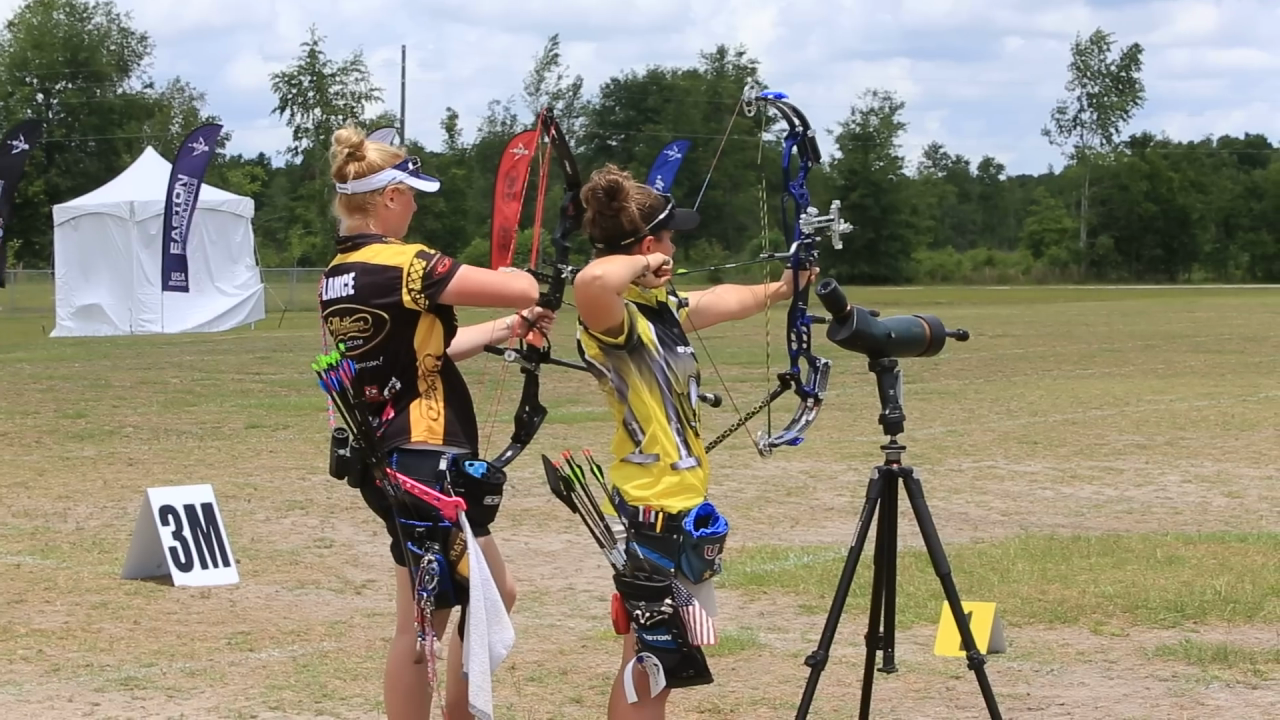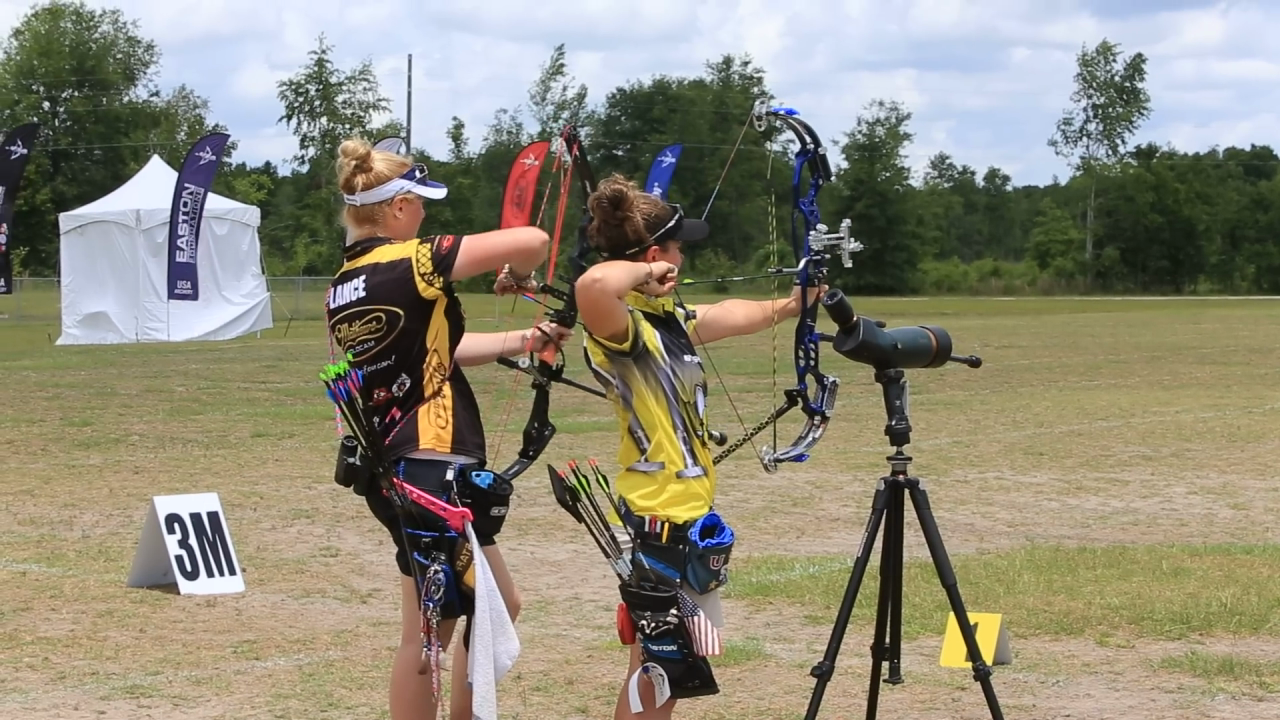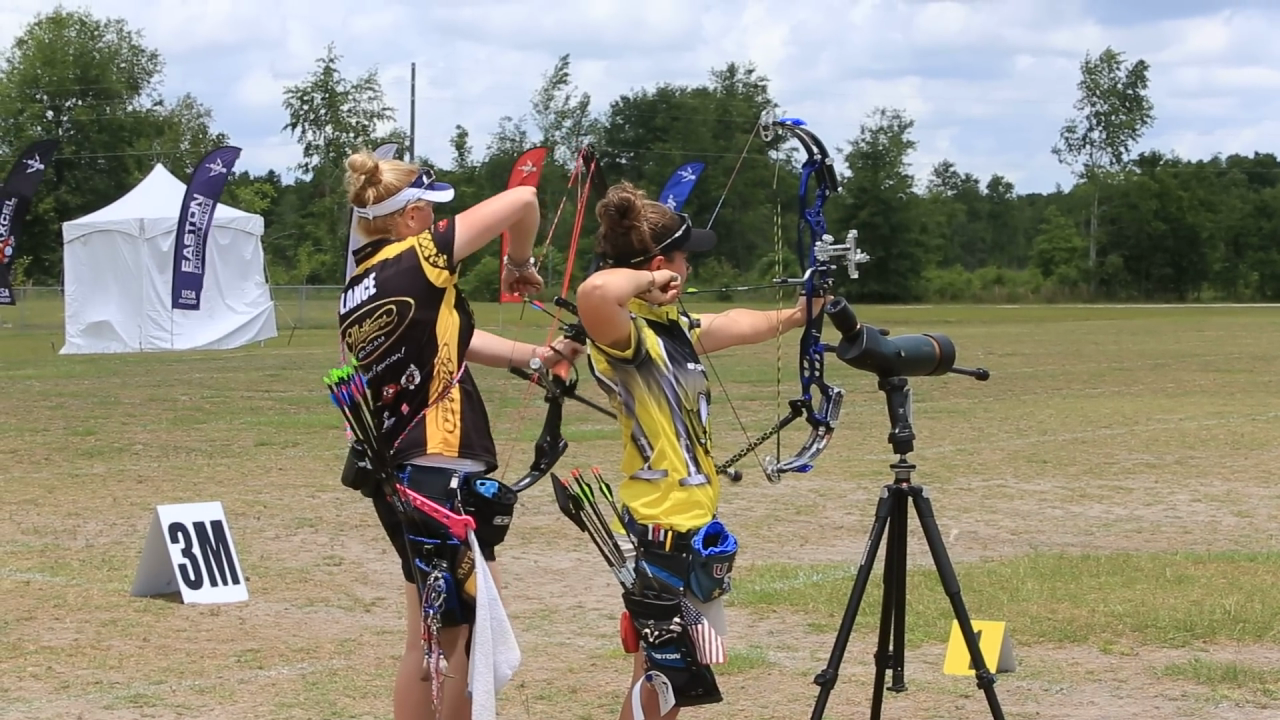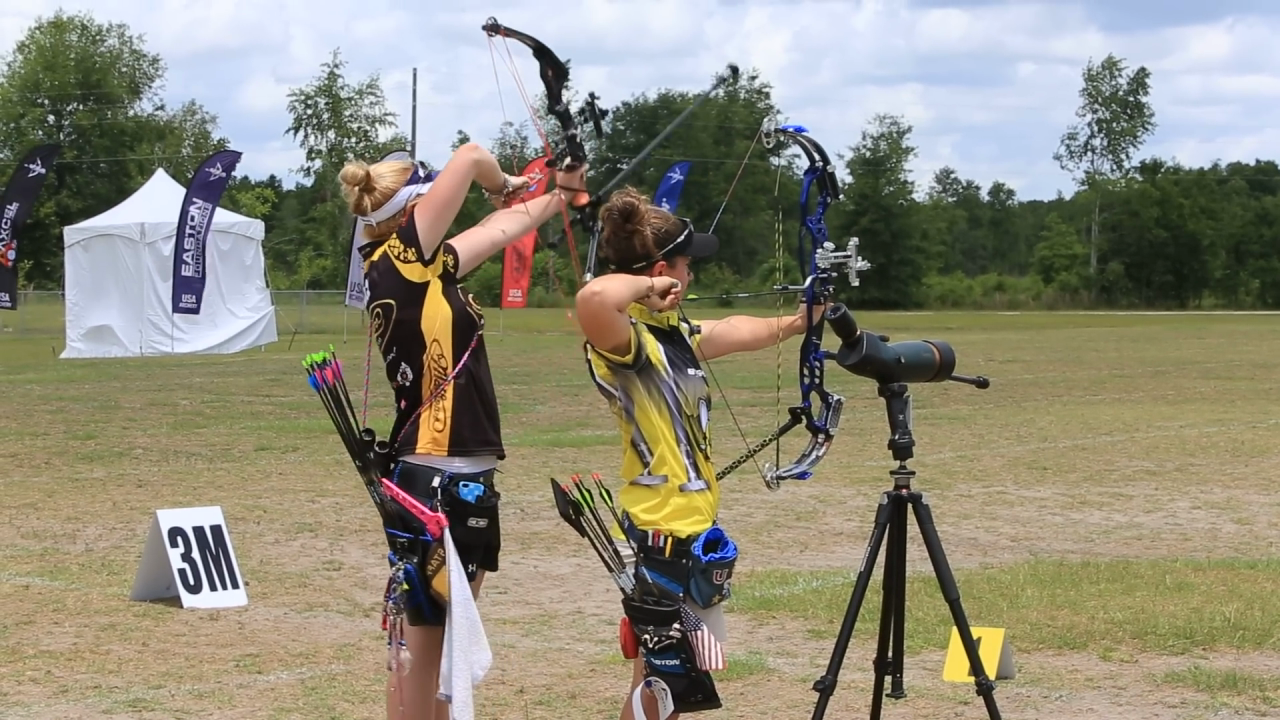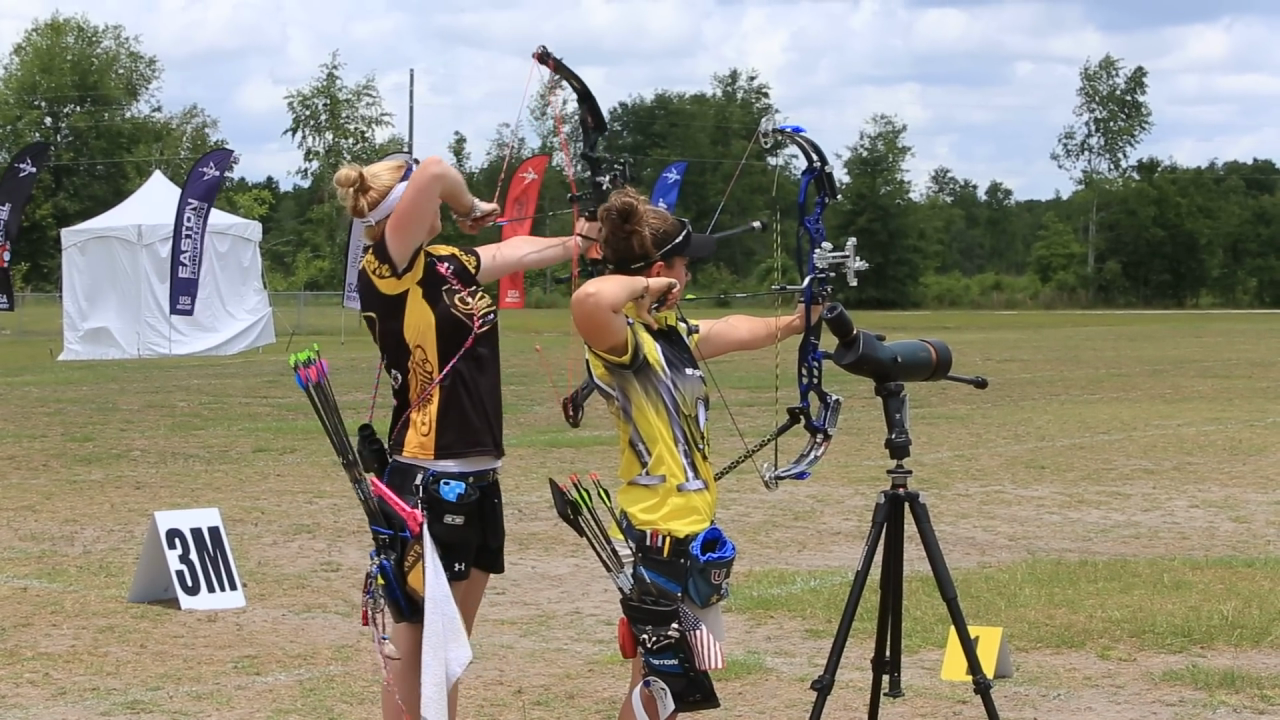
dt=0.7s
person 1, frame 1
left shoulder: (340, 275)
right shoulder: (401, 265)
right elbow: (523, 291)
left wrist: (506, 329)
right wrist: (509, 274)
left hip: (391, 461)
right hip: (423, 464)
left knee: (494, 594)
right knee: (421, 625)
person 1, frame 2
left shoulder: (344, 285)
right shoulder: (407, 265)
right elbow: (532, 241)
left wrist: (522, 341)
right wrist: (517, 276)
left hip: (392, 469)
right hip: (430, 472)
left knee: (499, 604)
right knee: (427, 633)
person 1, frame 3
left shoulder: (359, 290)
right shoulder: (414, 262)
right elbow: (522, 199)
left wrist: (537, 354)
right wrist: (520, 263)
left hip: (403, 474)
right hip: (435, 478)
left knee: (479, 620)
right knee: (433, 641)
person 1, frame 4
left shoulder: (422, 266)
right shoulder: (398, 262)
left elbow: (495, 231)
right elbow: (469, 157)
left wrist: (559, 196)
right wrist: (503, 186)
left hip: (462, 476)
right hip: (436, 481)
left knee: (449, 636)
right knee: (423, 641)
person 1, frame 5
left shoulder: (446, 263)
right shoulder: (386, 270)
left elbow: (513, 251)
right elbow: (433, 171)
left wrist: (575, 242)
right wrist: (470, 207)
left hip: (476, 478)
right hip: (429, 483)
right knee: (415, 643)
person 2, frame 1
left shoulder: (660, 305)
right shoulder: (614, 315)
left elbow: (719, 300)
right elbow: (591, 279)
left wrist: (778, 290)
right wrist: (640, 266)
left hip: (677, 510)
right hip: (653, 515)
left knee: (659, 660)
right knee: (648, 670)
person 2, frame 2
left shoulder: (667, 316)
right shoulder: (620, 324)
left elbow: (727, 314)
right elbow: (593, 285)
left wrist: (787, 306)
right wrist: (644, 273)
left hip: (684, 519)
right hip: (659, 526)
left knee: (666, 670)
right knee: (655, 675)
person 2, frame 3
left shoulder: (672, 325)
right shoulder: (624, 334)
left elbow: (732, 325)
right elbow: (594, 291)
left wrist: (793, 316)
right wrist: (646, 281)
left hip: (690, 529)
right hip: (661, 535)
person 2, frame 4
left shoulder: (672, 330)
right shoulder: (626, 339)
left elbow: (734, 331)
right elbow: (592, 297)
left wrist: (792, 323)
right wrist: (646, 287)
left hip: (690, 533)
right hip: (660, 538)
person 2, frame 5
left shoulder: (671, 331)
right shoulder: (624, 339)
left elbow: (733, 330)
right elbow: (588, 299)
left wrist: (790, 324)
right wrist: (640, 286)
left hip: (689, 533)
right hip: (658, 539)
